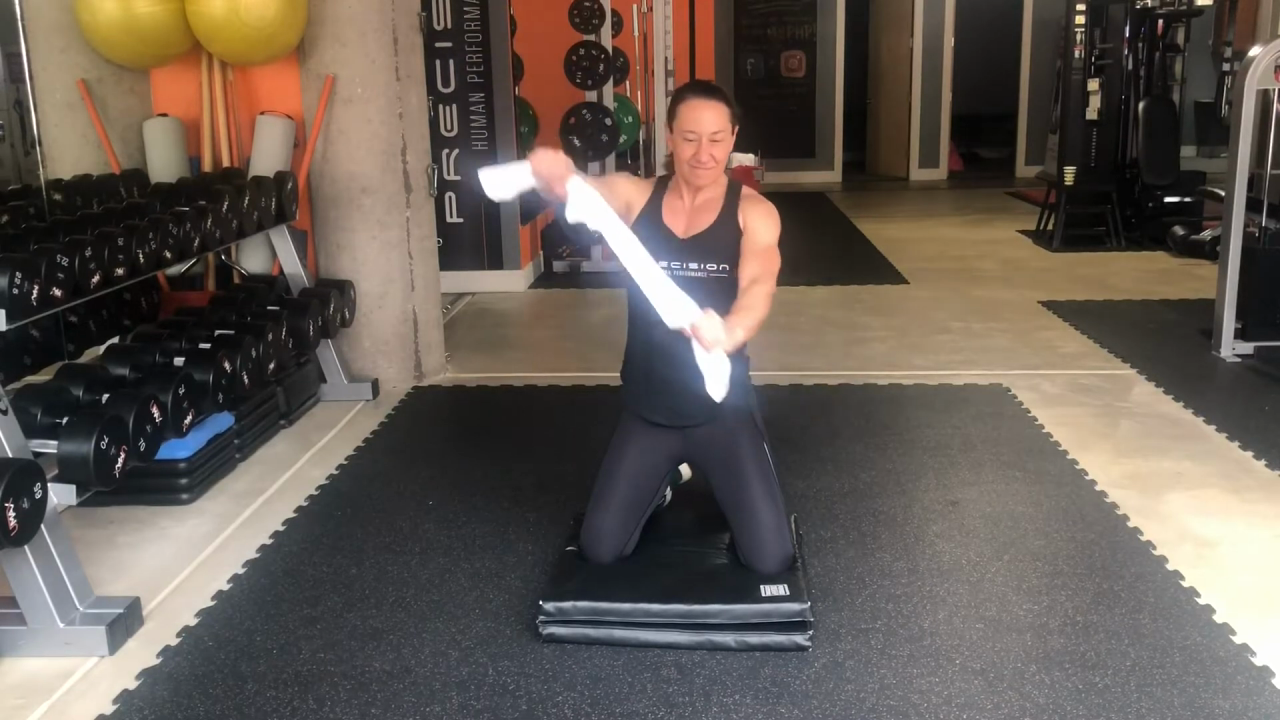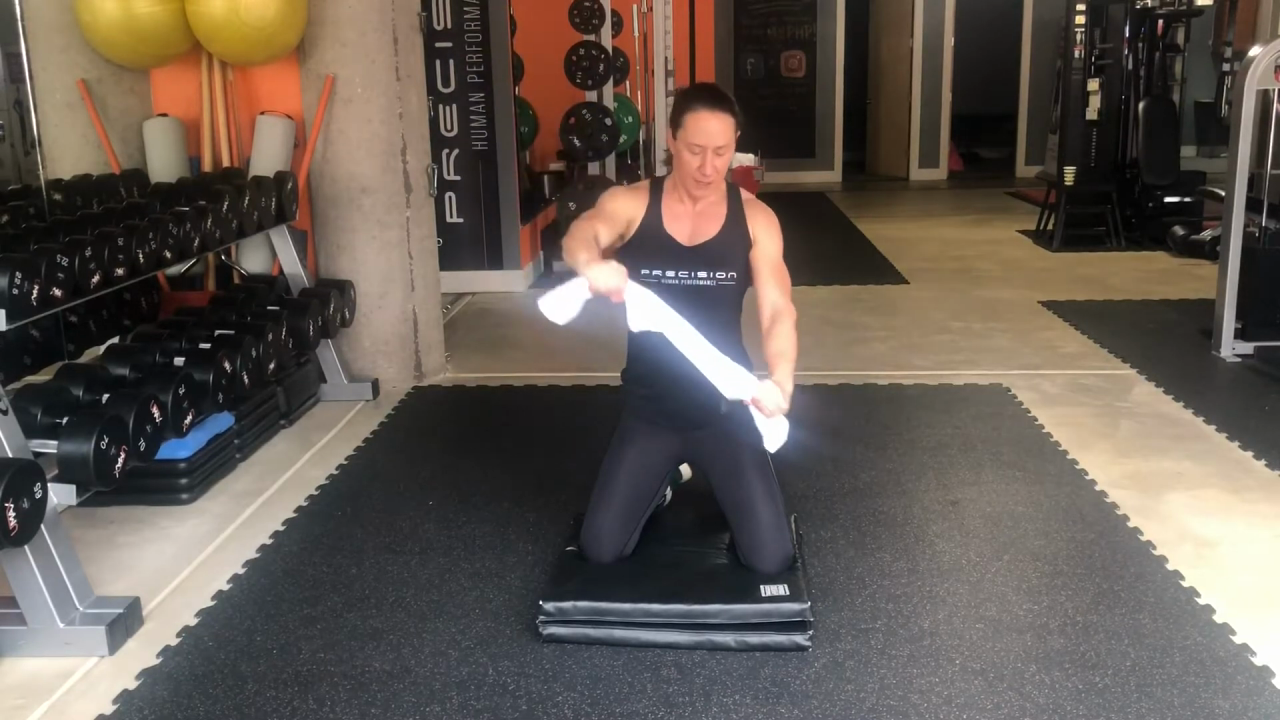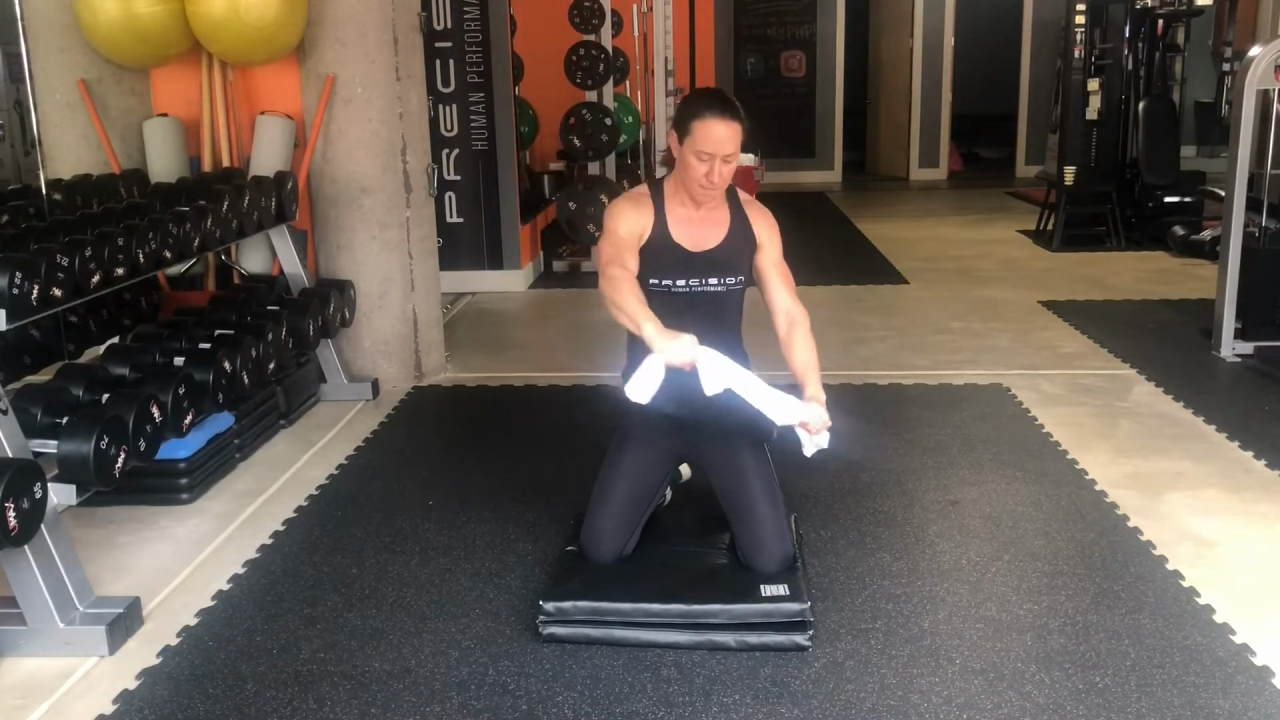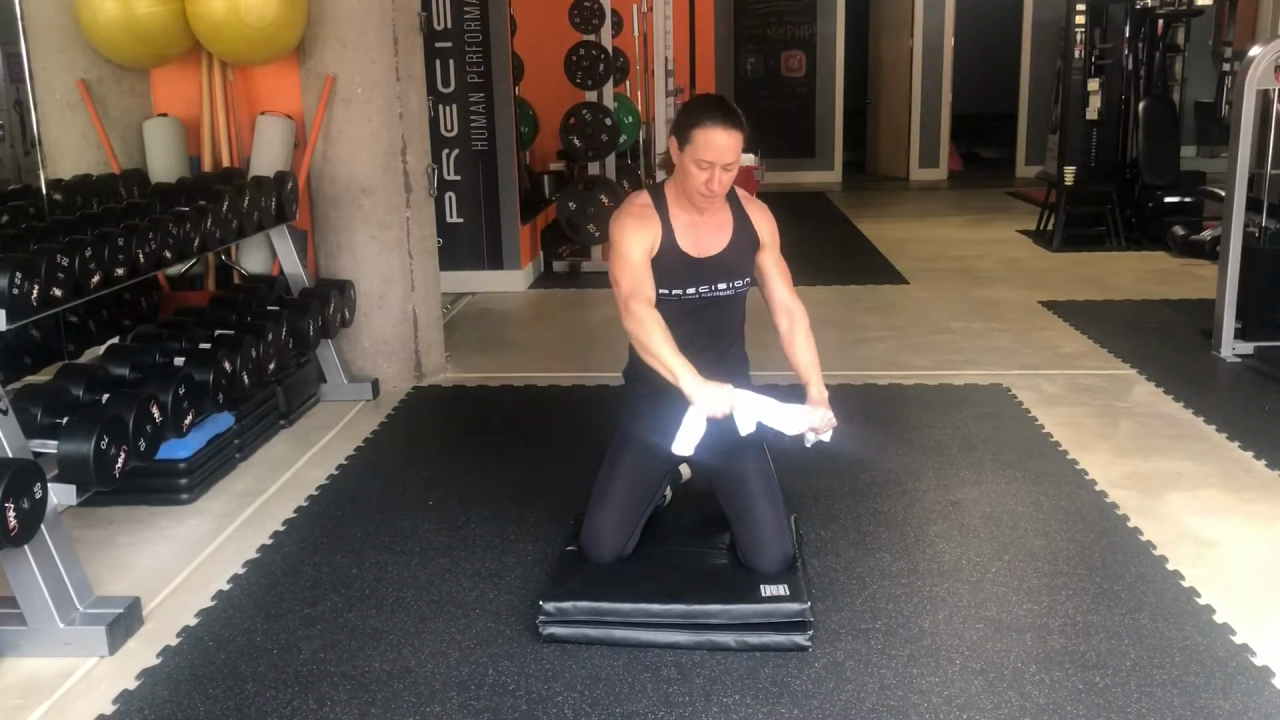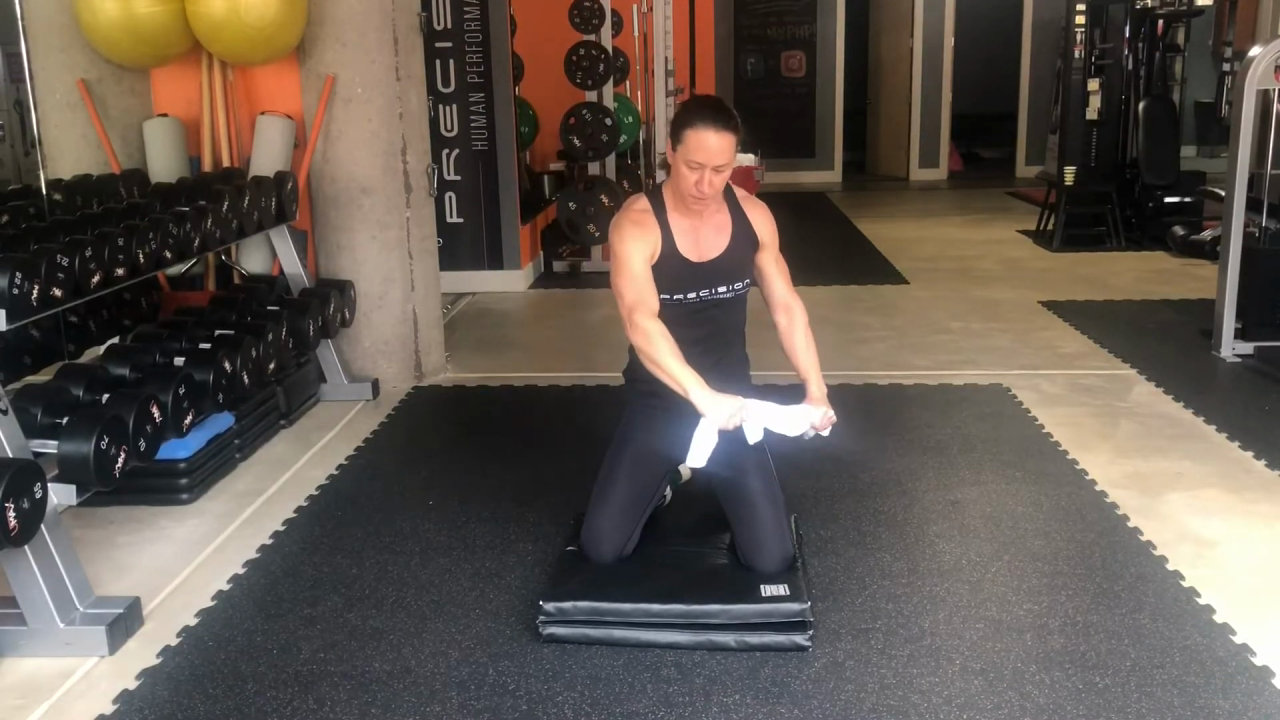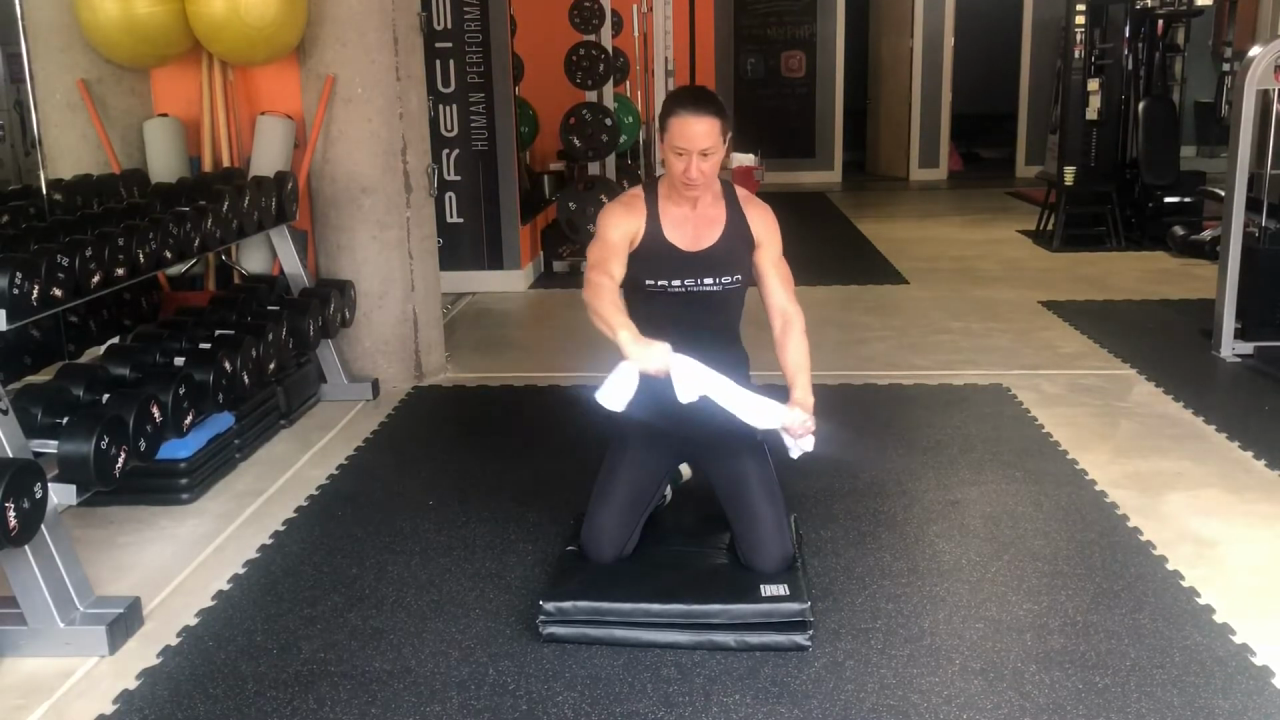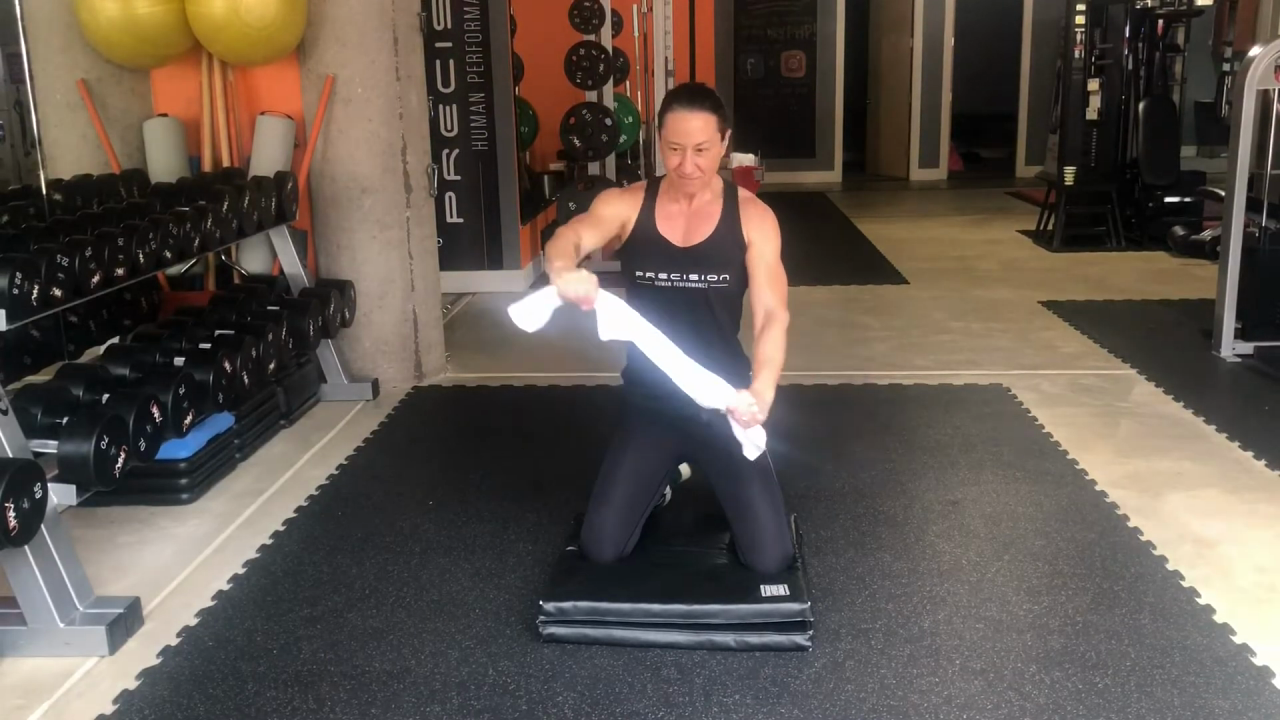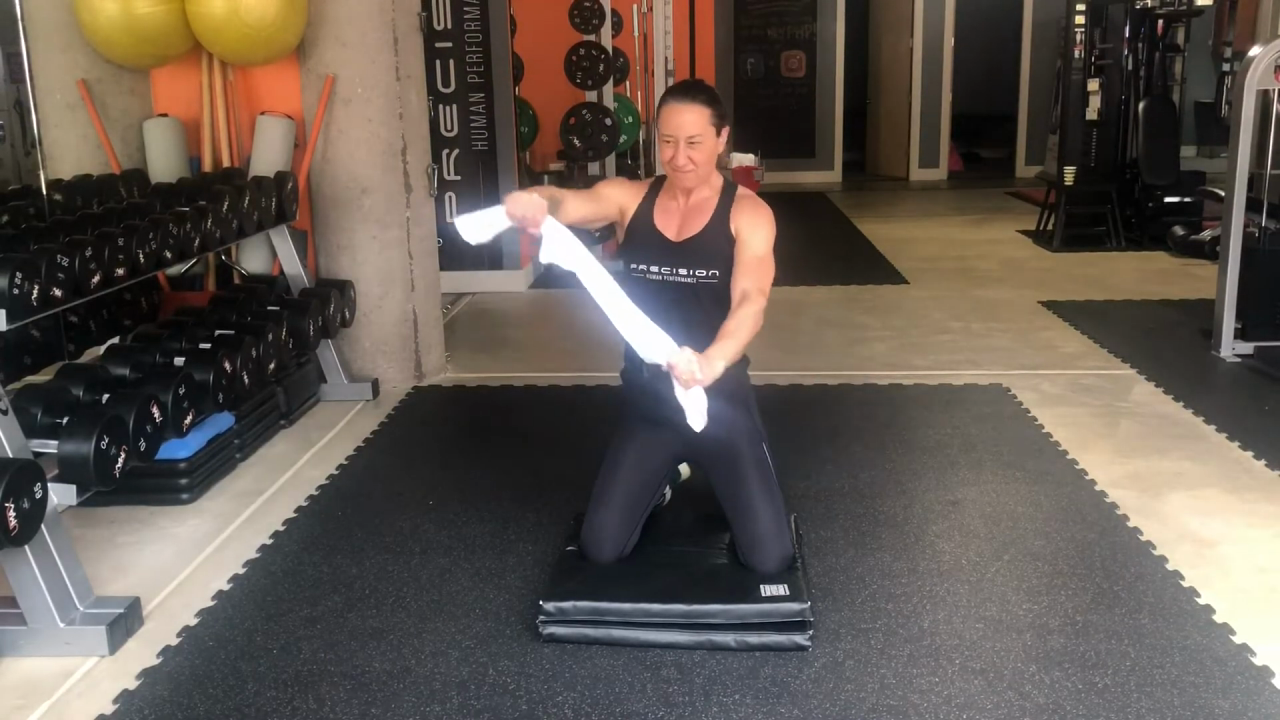
dt=0.4s
person 1, frame 1
left shoulder: (754, 211)
right shoulder: (634, 195)
left elbow: (758, 284)
left wrist: (729, 332)
right wrist: (552, 172)
left hip: (721, 408)
right hip: (646, 408)
left knee: (771, 558)
right knee: (599, 548)
left ankle: (708, 482)
right ankle: (659, 485)
person 1, frame 2
left shoulder: (755, 217)
right shoulder: (630, 203)
left elbow: (778, 310)
right elbow: (581, 235)
left wrist: (779, 380)
right wrist: (592, 262)
left hip: (724, 407)
right hip: (649, 408)
left knee: (771, 558)
right knee: (599, 548)
left ankle: (702, 480)
right ankle: (660, 483)
person 1, frame 3
left shoulder: (754, 219)
right shoulder: (633, 210)
left elbow: (789, 314)
right elbow: (614, 276)
left wrist: (812, 391)
right wrist: (655, 334)
left hip: (728, 405)
right hip: (653, 404)
left knee: (772, 559)
right knee: (600, 548)
left ankle: (708, 479)
right ankle: (662, 482)
person 1, frame 4
left shoulder: (754, 216)
right shoulder: (636, 219)
left elbow: (787, 309)
right elbow: (636, 311)
left wrist: (816, 390)
right wrist: (692, 385)
left hip: (730, 399)
right hip: (655, 401)
left knee: (772, 559)
right knee: (601, 548)
left ankle: (705, 481)
right ankle: (660, 484)
person 1, frame 5
left shoulder: (752, 215)
right shoulder: (635, 224)
left elbow: (786, 306)
right elbow: (639, 322)
left wrist: (815, 387)
right wrist: (699, 395)
left hip: (731, 400)
right hip: (656, 403)
left knee: (772, 558)
right knee: (601, 548)
left ankle: (705, 481)
right ankle: (662, 483)
person 1, frame 6
left shoulder: (752, 215)
right shoulder: (628, 213)
left elbow: (786, 313)
right elbow: (597, 283)
left wrist: (801, 395)
right wrist: (630, 339)
left hip: (728, 404)
right hip: (652, 403)
left knee: (772, 558)
right knee: (601, 548)
left ankle: (700, 476)
right ankle: (660, 484)
person 1, frame 7
left shoulder: (752, 217)
right shoulder: (625, 205)
left elbow: (772, 315)
right elbow: (570, 240)
left wrist: (760, 393)
right wrist: (563, 270)
left hip: (722, 404)
right hip: (648, 404)
left knee: (771, 558)
right knee: (601, 548)
left ankle: (709, 479)
right ankle: (663, 483)
person 1, frame 8
left shoulder: (748, 213)
right shoulder: (628, 197)
left elbow: (751, 303)
right elbow: (567, 203)
left wrist: (711, 363)
right wrist: (532, 202)
left hip: (720, 400)
right hip: (647, 402)
left knee: (771, 558)
right knee: (601, 547)
left ankle: (708, 476)
right ankle: (662, 483)
